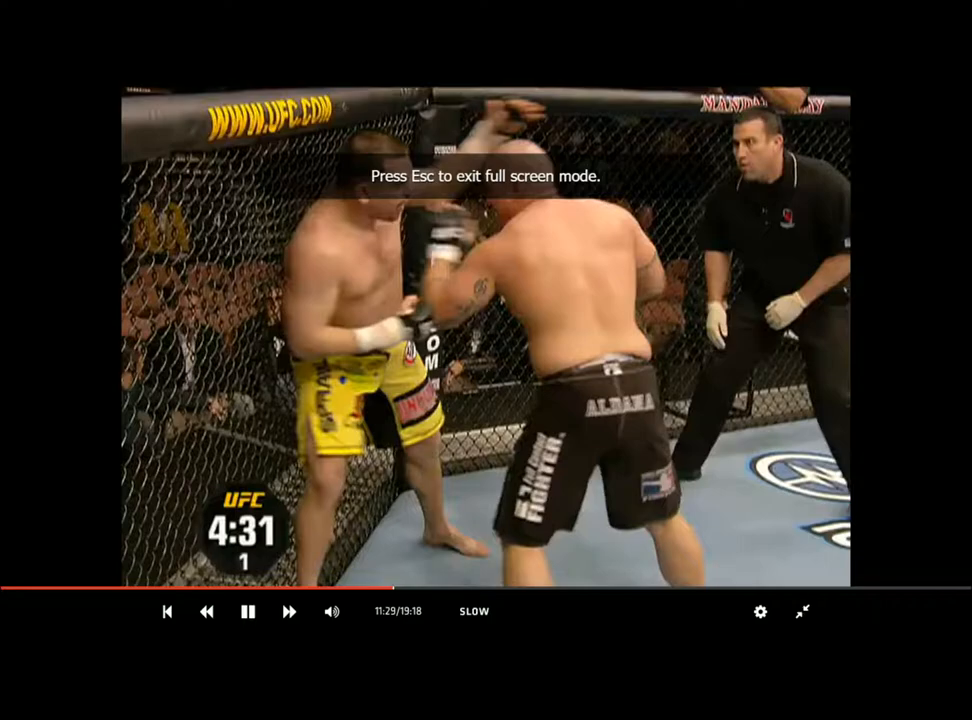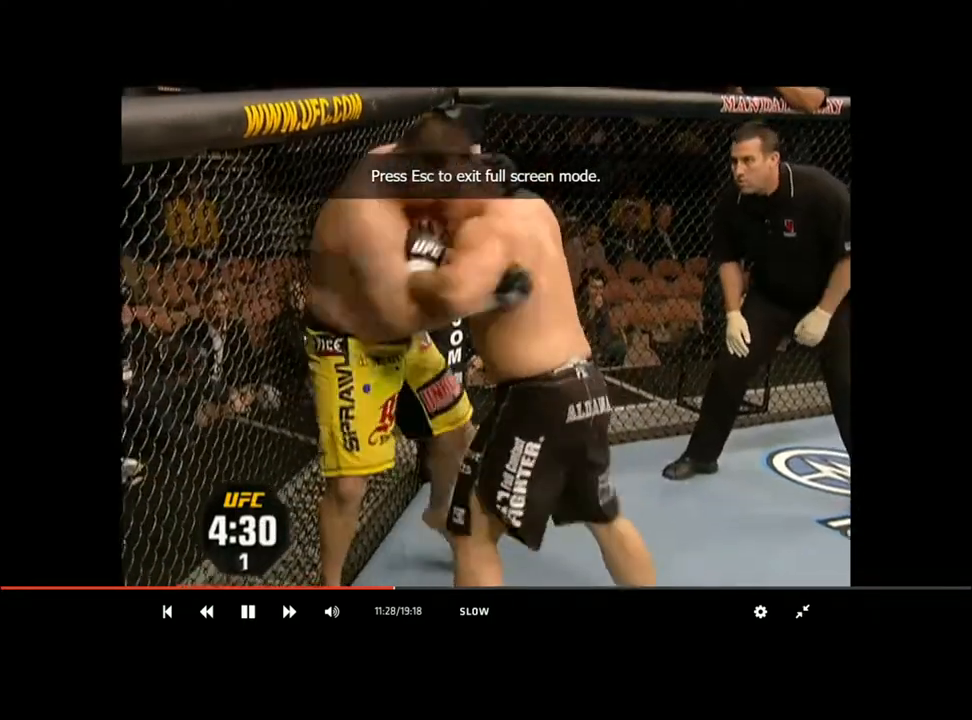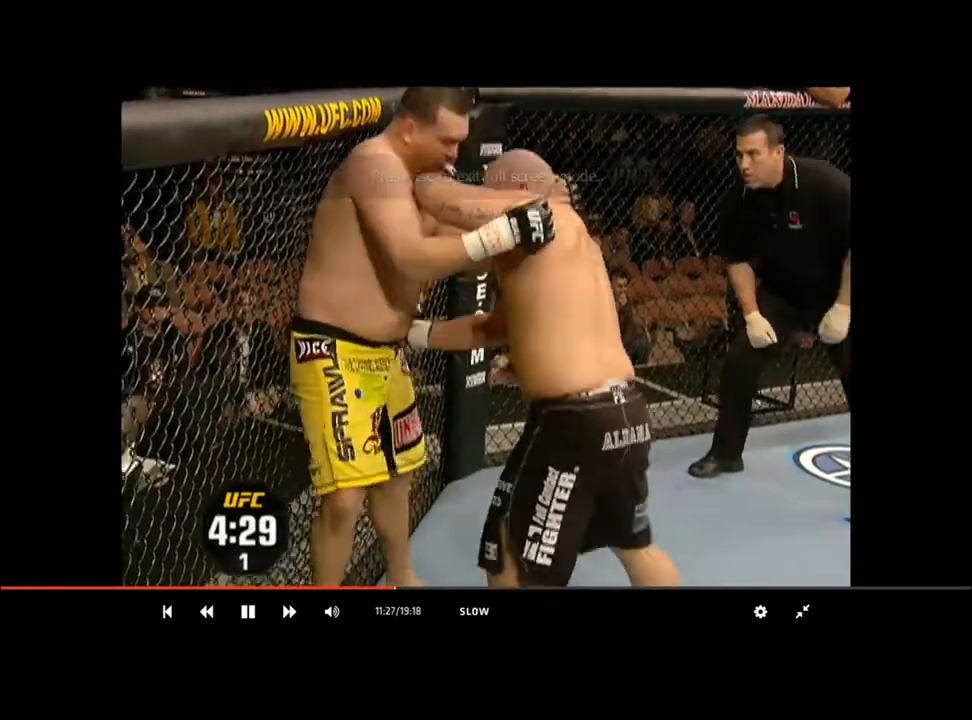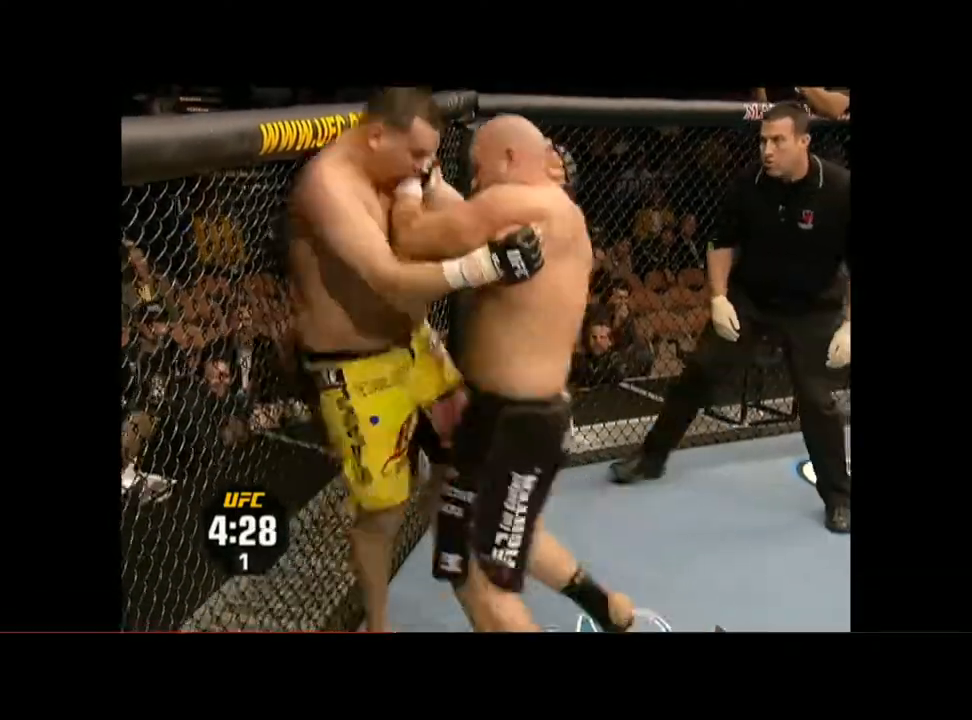
dt=1s
person 1, frame 1
left shoulder: (395, 188)
right shoulder: (318, 246)
left elbow: (449, 178)
right elbow: (307, 337)
left wrist: (493, 125)
right wrist: (385, 334)
left hip: (392, 341)
right hip: (332, 357)
left knee: (424, 439)
right knee: (327, 480)
left ankle: (438, 528)
right ankle: (306, 591)
person 1, frame 2
left shoulder: (394, 160)
right shoulder: (367, 215)
right elbow: (402, 317)
left hip: (398, 336)
right hip: (351, 347)
left knee: (456, 430)
right knee: (349, 485)
left ankle: (442, 510)
right ankle: (329, 586)
person 1, frame 3
left shoulder: (409, 175)
right shoulder: (375, 165)
right elbow: (414, 261)
right wrist: (503, 234)
left hip: (385, 354)
right hip: (333, 354)
left knee: (397, 477)
right knee: (344, 501)
left ankle: (401, 580)
person 1, frame 4
left shoulder: (391, 174)
right shoulder: (328, 184)
right elbow: (388, 280)
right wrist: (483, 263)
left hip: (412, 346)
right hip: (353, 367)
right knee: (380, 511)
right ankle: (375, 623)
person 2, frame 1
left shoulder: (501, 250)
right shoulder: (615, 216)
left elbow: (442, 312)
right elbow: (655, 284)
left wrist: (442, 251)
left hip: (573, 398)
right hip: (637, 387)
left knee: (522, 538)
right knee: (664, 517)
person 2, frame 2
left shoulder: (484, 229)
right shoulder: (532, 208)
left elbow: (459, 298)
left wrist: (415, 274)
left hip: (536, 399)
right hip: (584, 389)
left knee: (473, 536)
right knee: (604, 517)
person 2, frame 3
left shoulder: (546, 220)
right shoulder: (572, 238)
left elbow: (435, 198)
right elbow: (492, 326)
left wrist: (424, 186)
right wrist: (418, 332)
left hip: (573, 422)
right hip: (627, 413)
left knee: (513, 572)
right knee: (633, 544)
person 2, frame 4
left shoulder: (520, 207)
right shoulder: (566, 221)
left elbow: (411, 237)
left wrist: (403, 193)
left hip: (512, 420)
right hip: (531, 411)
left knee: (482, 586)
right knee: (518, 531)
right ankle: (601, 602)
person 3, frame 1
left shoulder: (824, 184)
right shoulder: (730, 192)
left elbow: (846, 253)
right elbow: (715, 246)
left wrist: (800, 300)
right wrist: (715, 303)
left hip: (822, 302)
right hip: (758, 298)
left knee: (835, 394)
right knee: (717, 376)
left ankle: (848, 482)
right ankle: (686, 461)
person 3, frame 2
left shoulder: (823, 191)
right shoulder: (732, 203)
left elbow: (848, 256)
right elbow: (728, 259)
left wrist: (823, 313)
right wrist: (734, 313)
left hip: (832, 299)
right hip: (769, 296)
left knee: (844, 384)
right knee: (729, 368)
right ankle: (701, 454)
person 3, frame 3
left shoulder: (826, 183)
right shoulder: (739, 199)
left elbow: (851, 247)
right elbow: (738, 259)
left wrist: (841, 308)
right wrist: (752, 314)
left hip: (837, 293)
right hip: (778, 293)
left knee: (850, 371)
right knee: (739, 362)
right ankle: (726, 452)
person 3, frame 4
left shoulder: (840, 190)
right shoulder: (746, 185)
left elbow: (847, 265)
right elbow: (723, 243)
left wrist: (847, 325)
right wrist: (719, 298)
left hip: (811, 308)
right hip: (748, 298)
left knee: (815, 399)
right knee: (699, 372)
left ankle: (838, 495)
right ankle: (651, 457)
